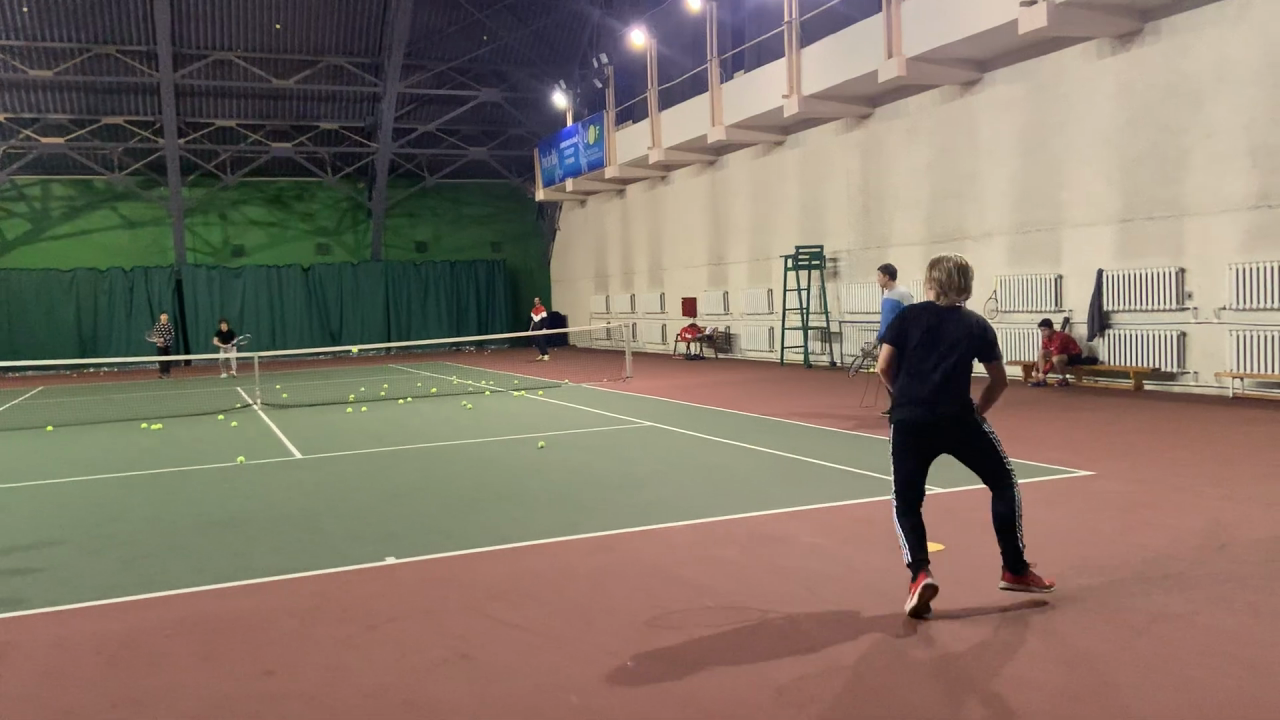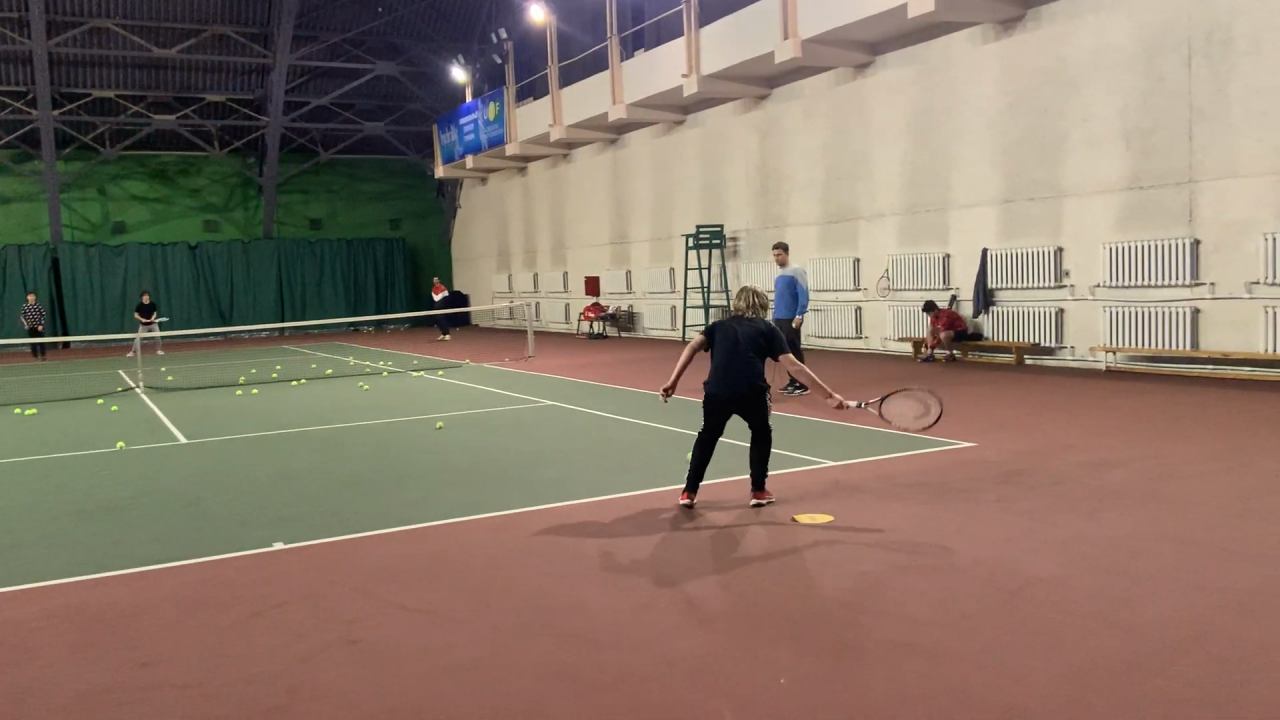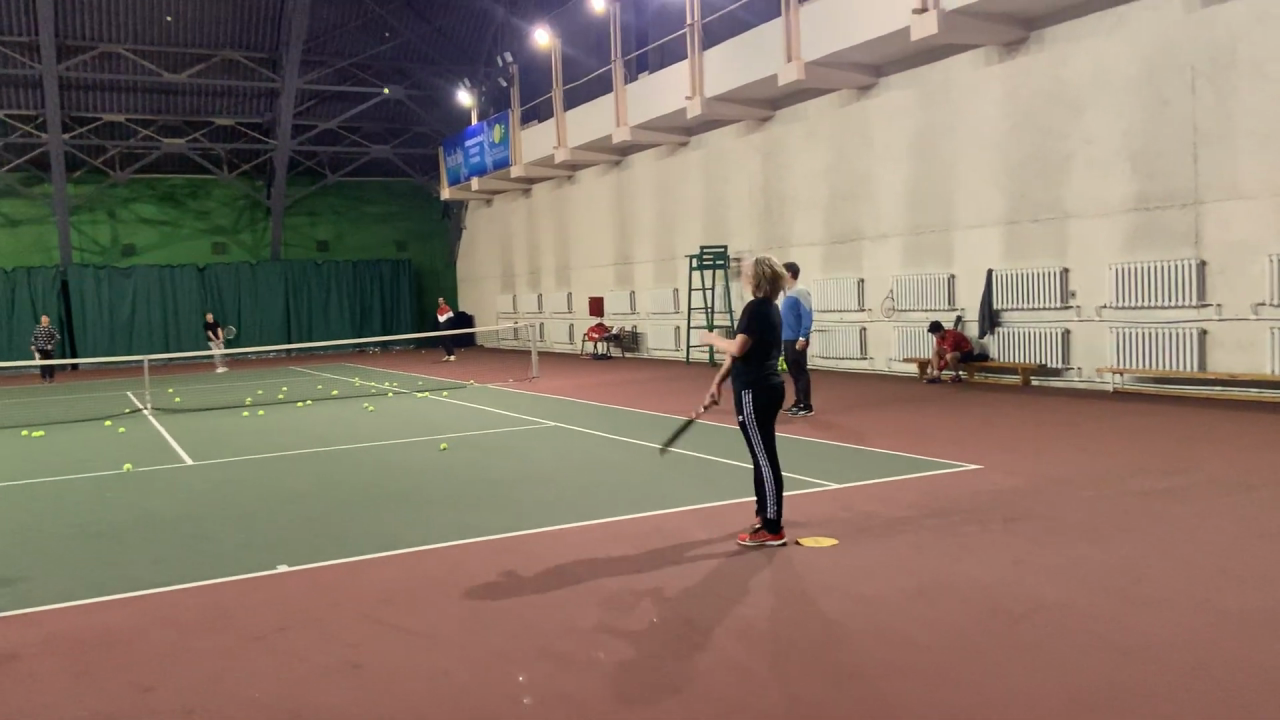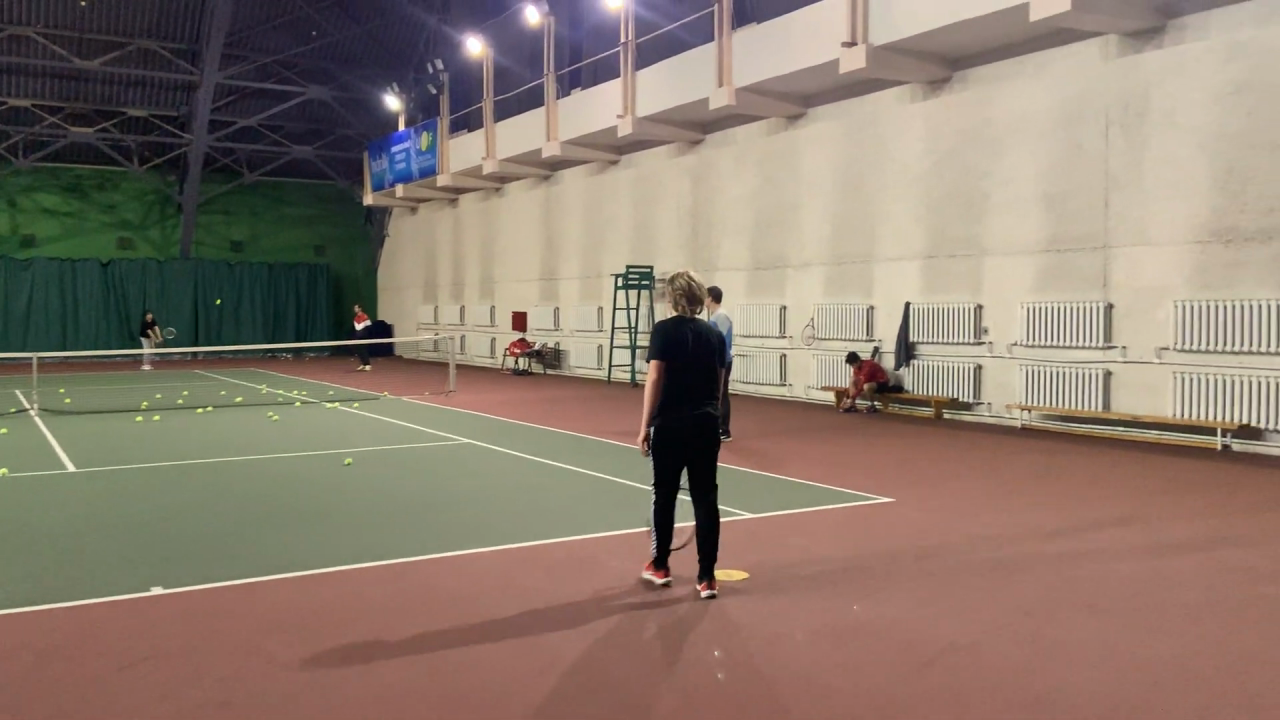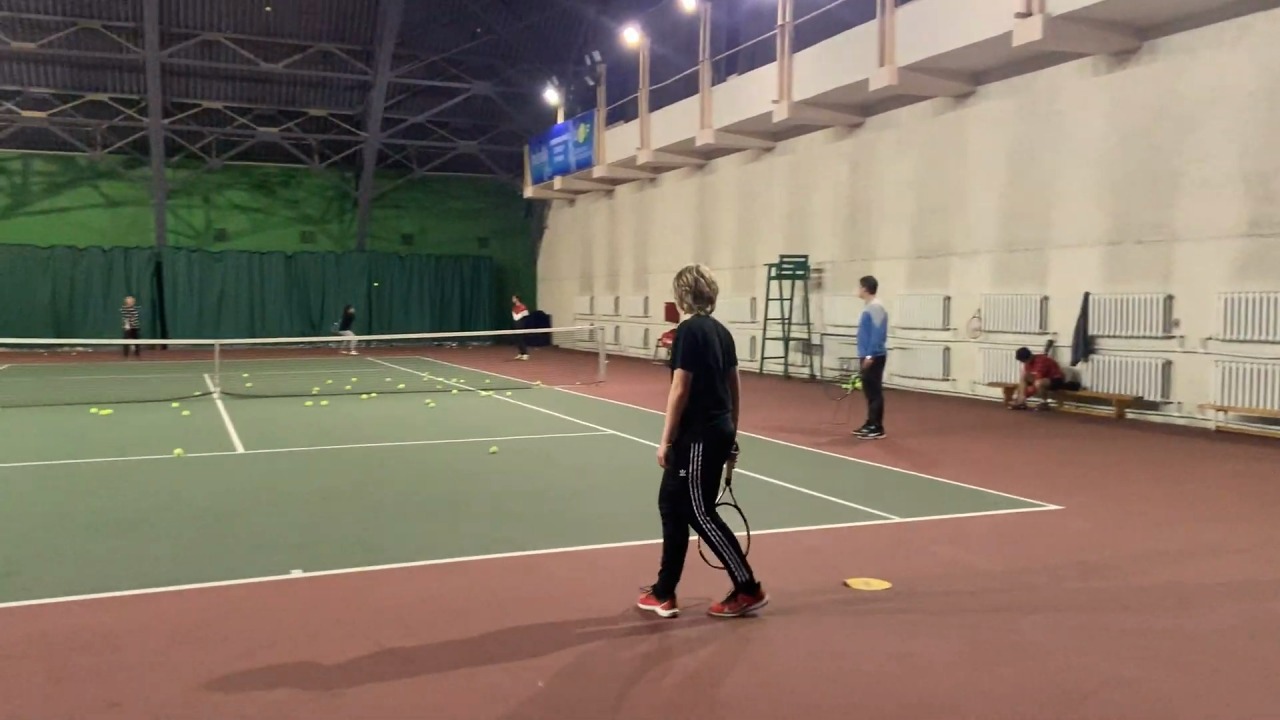
dt=1s
person 1, frame 1
left shoulder: (906, 316)
right shoulder: (977, 324)
left elbow: (884, 368)
right elbow: (999, 380)
right wrist: (977, 410)
left hip: (910, 421)
right hip: (959, 419)
left knee: (907, 503)
right knee: (1003, 484)
left ankle: (921, 574)
right ankle: (1015, 570)
person 1, frame 2
left shoulder: (719, 325)
right shoulder: (768, 329)
left elbow: (692, 347)
right elbow: (793, 366)
left wrist: (672, 381)
right wrist: (828, 394)
left hip: (717, 392)
right hip: (752, 393)
left knee: (707, 437)
right knee: (761, 433)
left ankle: (689, 491)
right ankle: (758, 490)
person 1, frame 3
left shoulder: (756, 308)
right shoulder: (768, 308)
left elbow: (737, 349)
right elbow: (742, 352)
left wrist: (711, 339)
right wrist: (717, 381)
left hip: (754, 390)
right hip: (768, 387)
left knee: (764, 457)
right knee: (763, 454)
left ankle: (772, 529)
right ankle: (765, 513)
person 1, frame 4
left shoulder: (664, 330)
right shoulder: (715, 335)
left elbow: (654, 379)
right elbow: (718, 384)
left wrist: (645, 426)
left hip: (669, 424)
right hip: (706, 424)
left knee: (664, 493)
right knee: (706, 498)
left ankle: (659, 565)
right ankle: (706, 577)
person 1, frame 5
left shoulder: (688, 331)
right shoulder: (721, 332)
left elbow: (680, 391)
right elbow: (734, 388)
left wrist: (665, 440)
right wrist: (730, 435)
left hip: (698, 435)
right hip: (718, 430)
left knee: (701, 513)
right knee: (673, 504)
left ankle: (748, 589)
right ankle: (664, 593)
